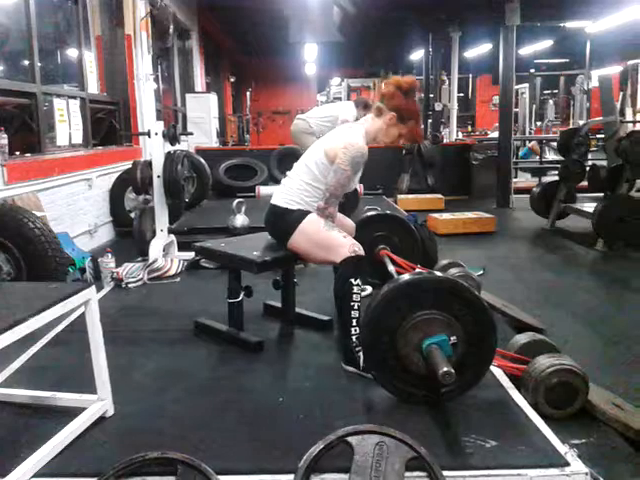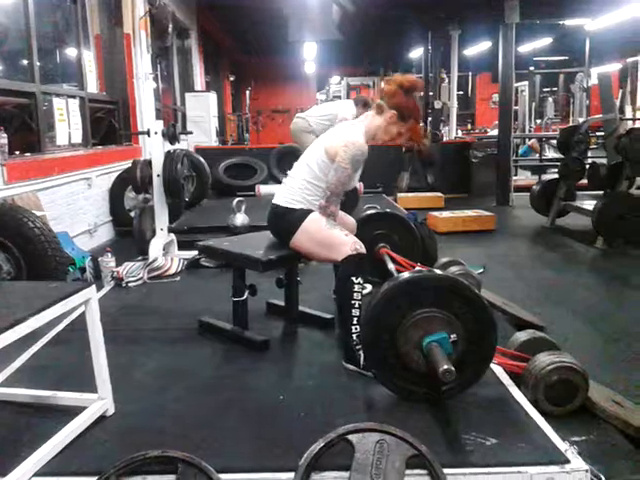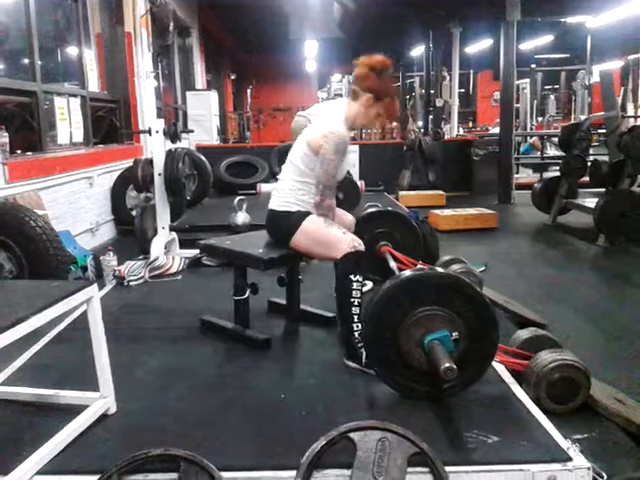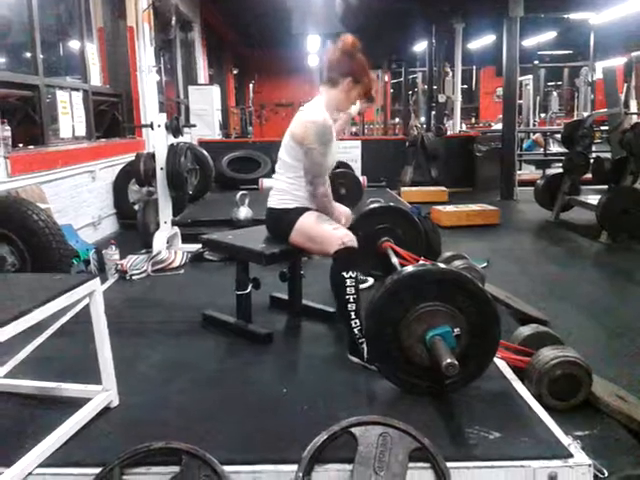
dt=0.2s
person 1, frame 1
left shoulder: (353, 131)
right shoulder: (356, 147)
right elbow: (328, 204)
left wrist: (342, 232)
right wrist: (336, 238)
left hip: (299, 209)
right hip: (287, 215)
left knee: (357, 235)
right knee: (351, 255)
left ankle: (351, 306)
right ankle: (353, 353)
person 1, frame 2
left shoulder: (353, 129)
right shoulder: (355, 146)
right elbow: (329, 202)
left wrist: (340, 232)
right wrist: (337, 237)
left hip: (299, 208)
right hip: (289, 214)
left knee: (355, 231)
right knee: (353, 253)
right ankle: (354, 351)
person 1, frame 3
left shoulder: (334, 118)
right shoulder: (336, 134)
right elbow: (323, 198)
left wrist: (339, 225)
right wrist: (335, 229)
left hip: (298, 208)
right hip: (287, 216)
left knee: (355, 228)
right knee: (351, 249)
left ankle: (350, 300)
right ankle: (356, 349)
person 1, frame 4
left shoulder: (319, 111)
right shoulder: (319, 121)
right elbow: (317, 187)
left wrist: (338, 216)
right wrist: (335, 220)
left hip: (300, 204)
right hip: (286, 213)
left knee: (356, 222)
right knee: (345, 244)
left ankle: (353, 294)
right ankle: (358, 345)
